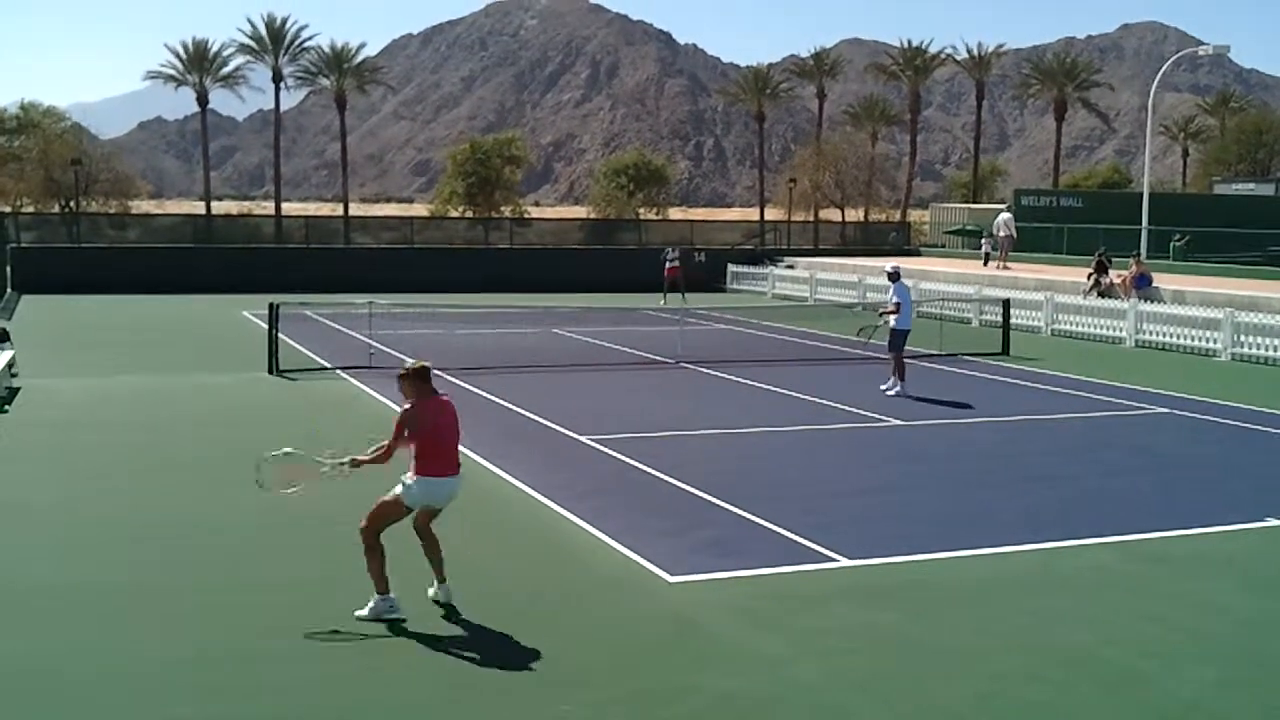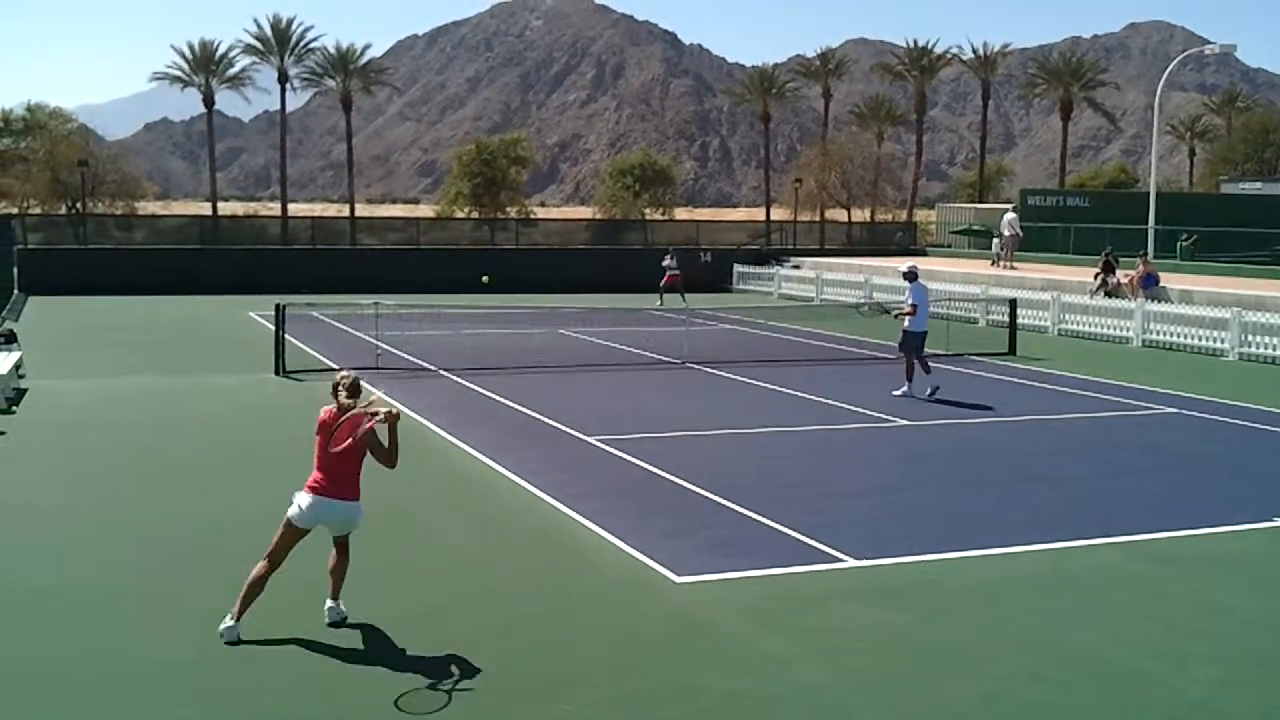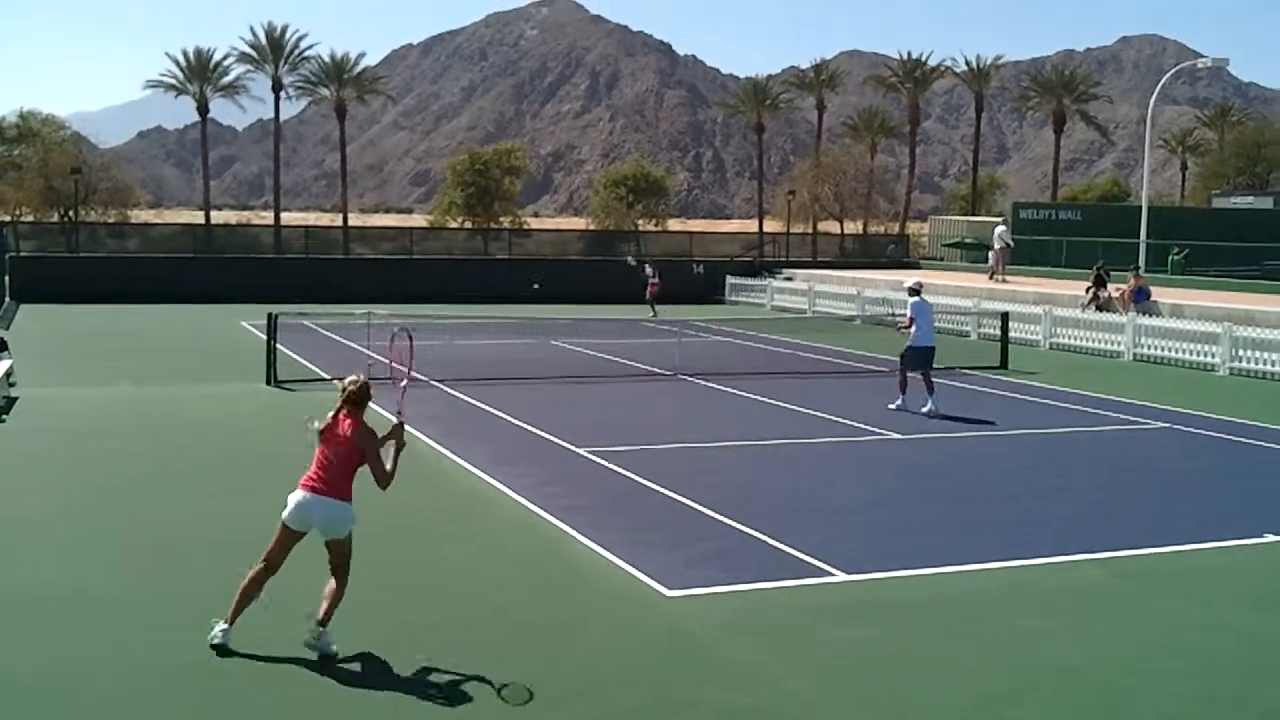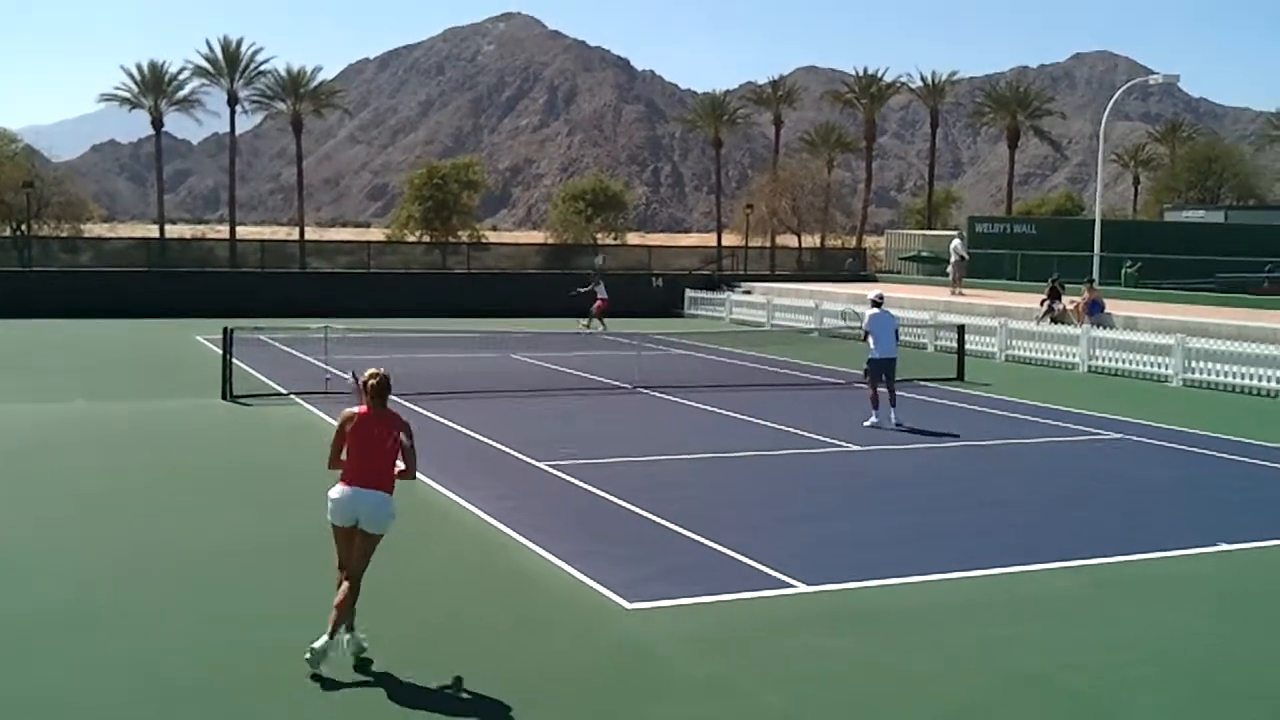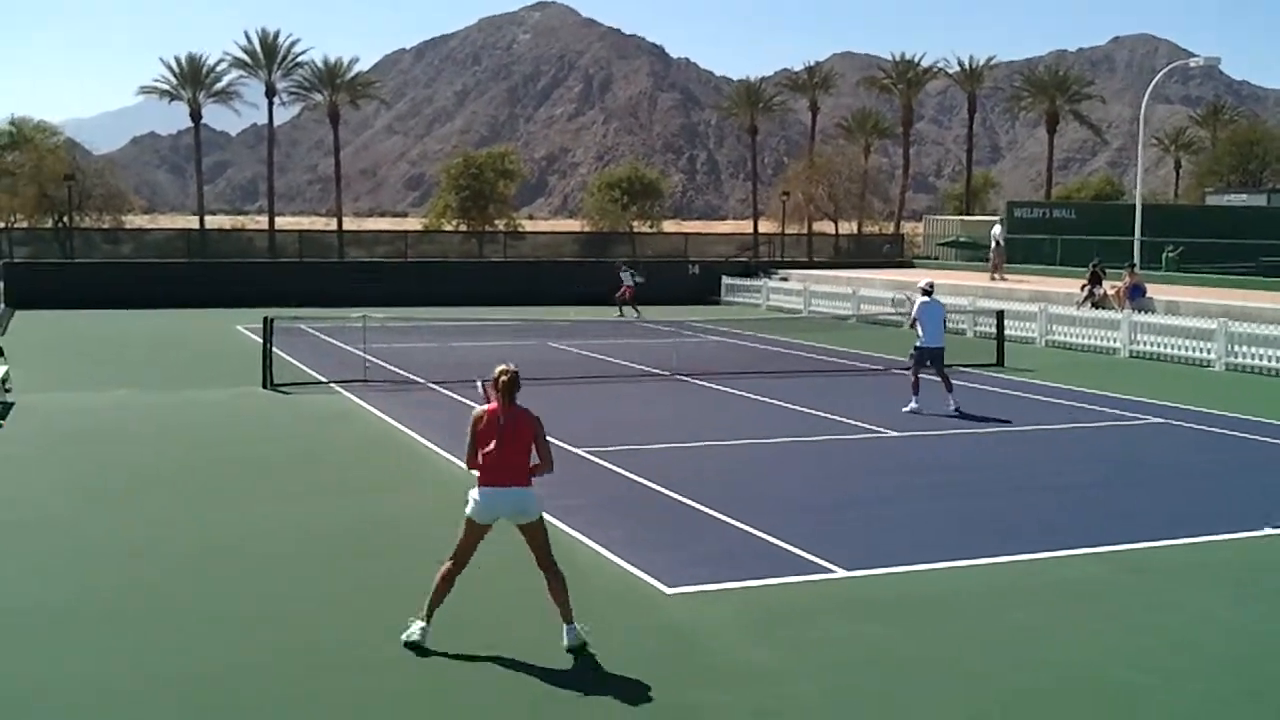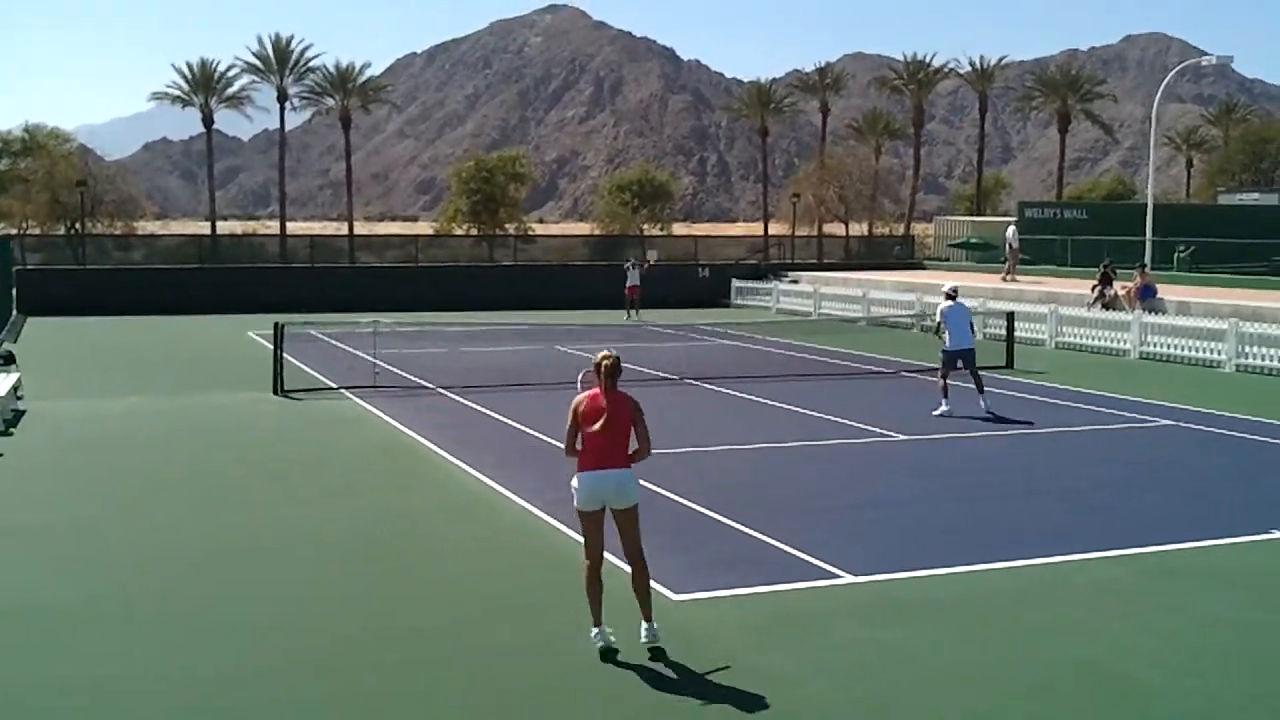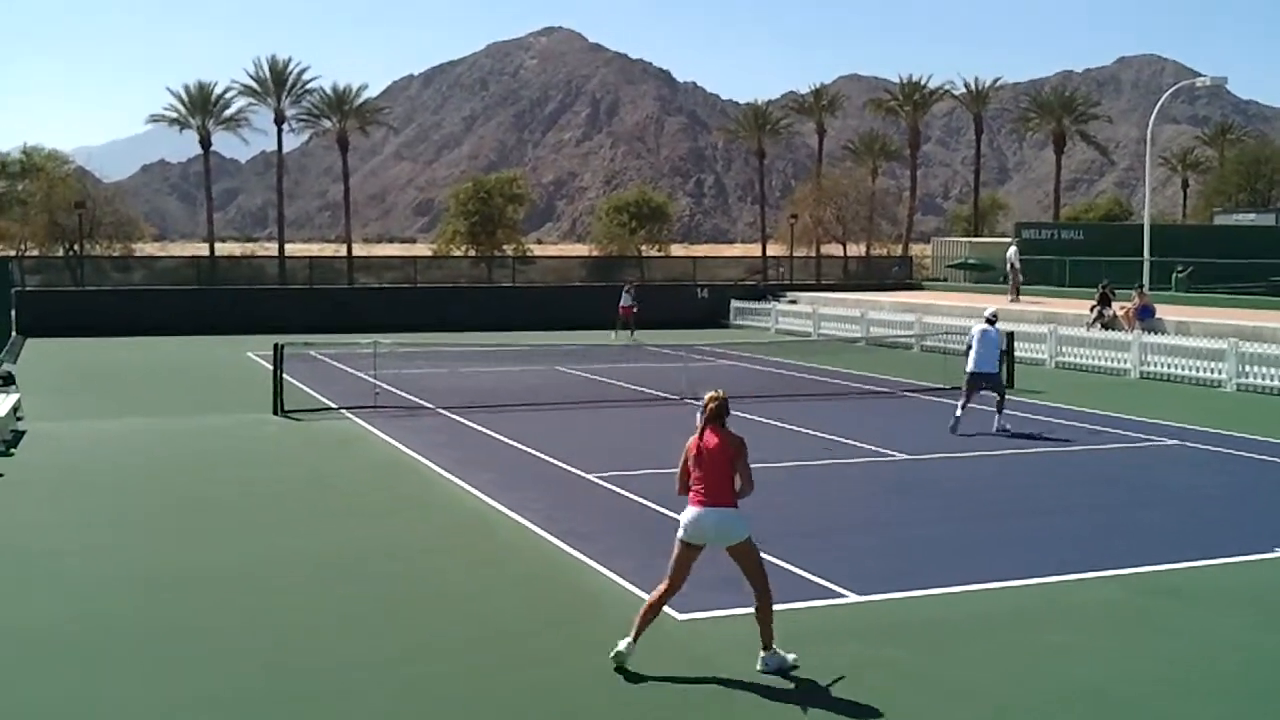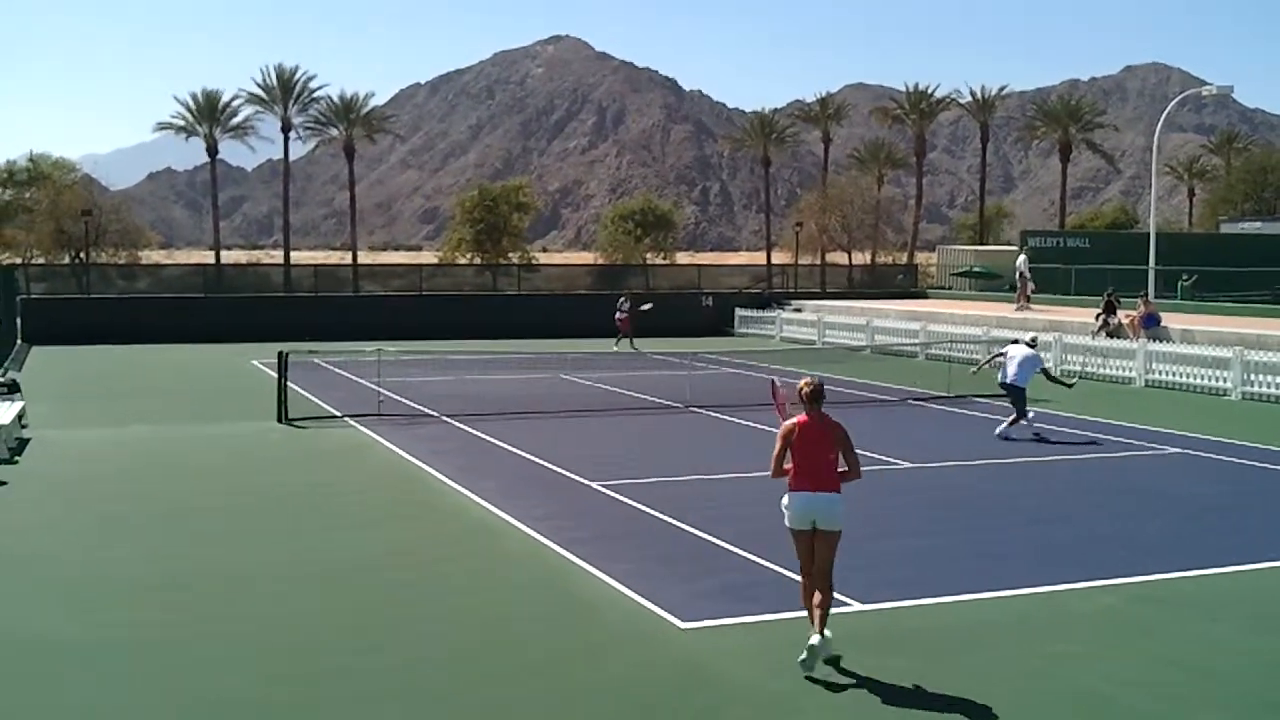
dt=0.3s
person 1, frame 1
left shoulder: (411, 411)
right shoulder: (446, 403)
left elbow: (387, 452)
left wrist: (362, 460)
left hip: (424, 483)
right hip: (451, 482)
left knee: (369, 529)
right knee: (421, 526)
left ankle: (384, 600)
right ankle: (441, 586)
person 1, frame 2
left shoulder: (324, 416)
right shoulder: (364, 429)
right elbow: (390, 462)
left wrist: (377, 415)
right wrist: (392, 426)
left hip: (312, 501)
right hip: (346, 508)
left knee: (271, 561)
right knee: (341, 546)
left ankle: (234, 620)
right ankle: (334, 605)
person 1, frame 3
left shoulder: (329, 420)
right shoulder: (365, 433)
right elbow: (383, 483)
left wrist: (388, 437)
right wrist: (397, 450)
left hip: (303, 500)
right hip: (336, 509)
left knee: (268, 565)
right knee: (340, 572)
left ankle: (225, 627)
right ankle: (320, 629)
person 1, frame 4
left shoulder: (348, 417)
right shoulder: (401, 425)
left elbow: (332, 463)
right elbow: (409, 473)
left hip: (345, 496)
right hip: (379, 503)
left knee: (346, 570)
right knee: (354, 576)
left ankle: (348, 633)
right ankle: (327, 639)
person 1, frame 5
left shoulder: (480, 415)
right shoulder: (530, 419)
left elbow: (471, 463)
right elbow: (547, 466)
left hip: (486, 495)
right hip: (521, 496)
left knee: (457, 561)
right knee: (546, 563)
left ankle: (421, 625)
right ankle: (570, 628)
person 1, frame 6
left shoulder: (581, 402)
right shoulder: (630, 404)
left elbow: (575, 449)
right elbow: (645, 449)
left hip: (586, 481)
right hip: (620, 480)
left knee: (594, 560)
right knee: (634, 555)
left ankle: (598, 630)
right ankle: (647, 625)
person 1, frame 7
left shoulder: (693, 442)
right shoulder: (735, 442)
left elbow: (682, 489)
right elbow: (747, 485)
right wrist: (733, 496)
left hip: (695, 515)
right hip: (727, 518)
left knee: (670, 586)
right knee: (760, 585)
left ankle: (628, 644)
right ankle: (768, 654)
person 1, frame 8
left shoulder: (789, 428)
right shoulder: (837, 428)
left elbow: (776, 472)
right elbow: (854, 472)
left hip: (798, 502)
right hip: (829, 502)
left knee: (808, 574)
right knee: (823, 577)
left ankle: (818, 636)
right ankle: (818, 637)
